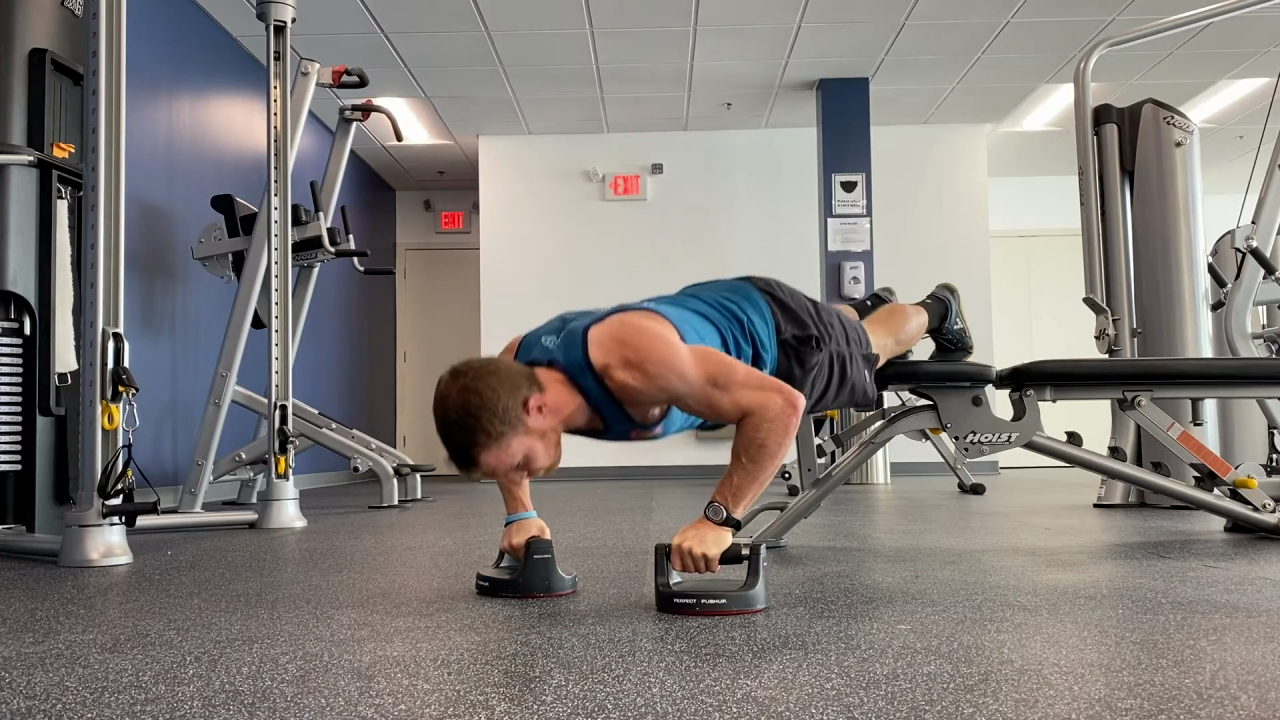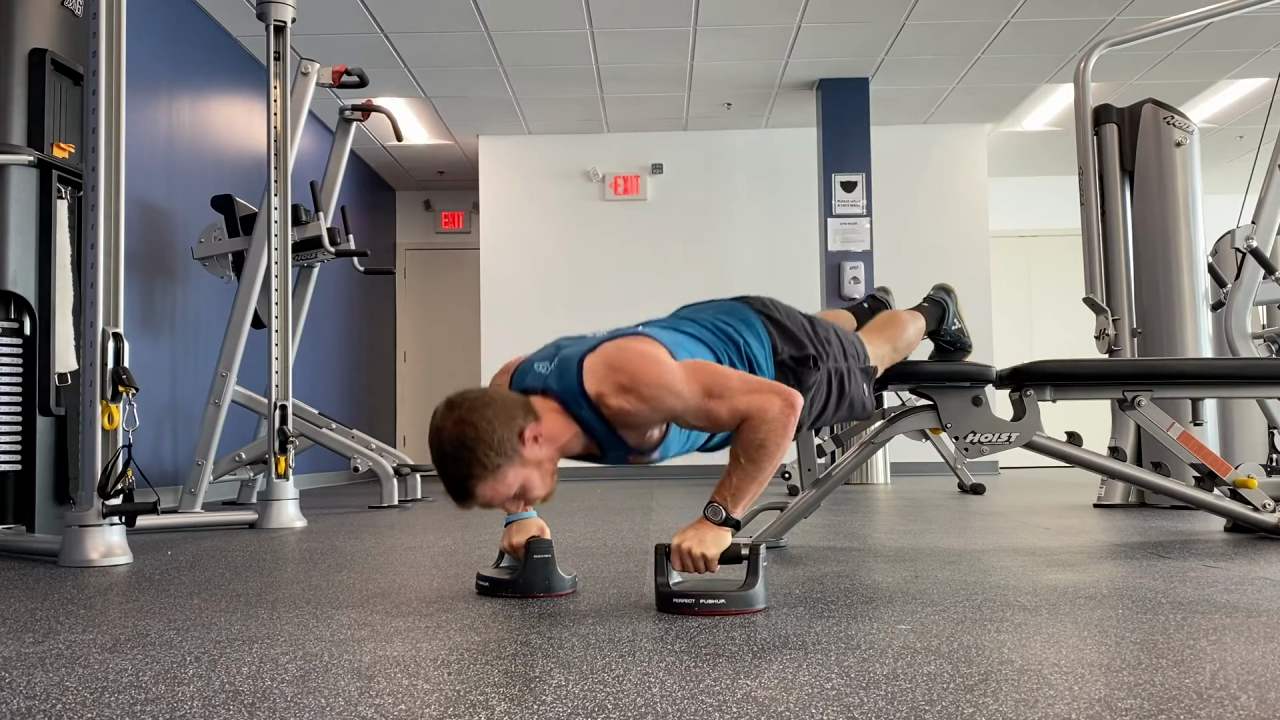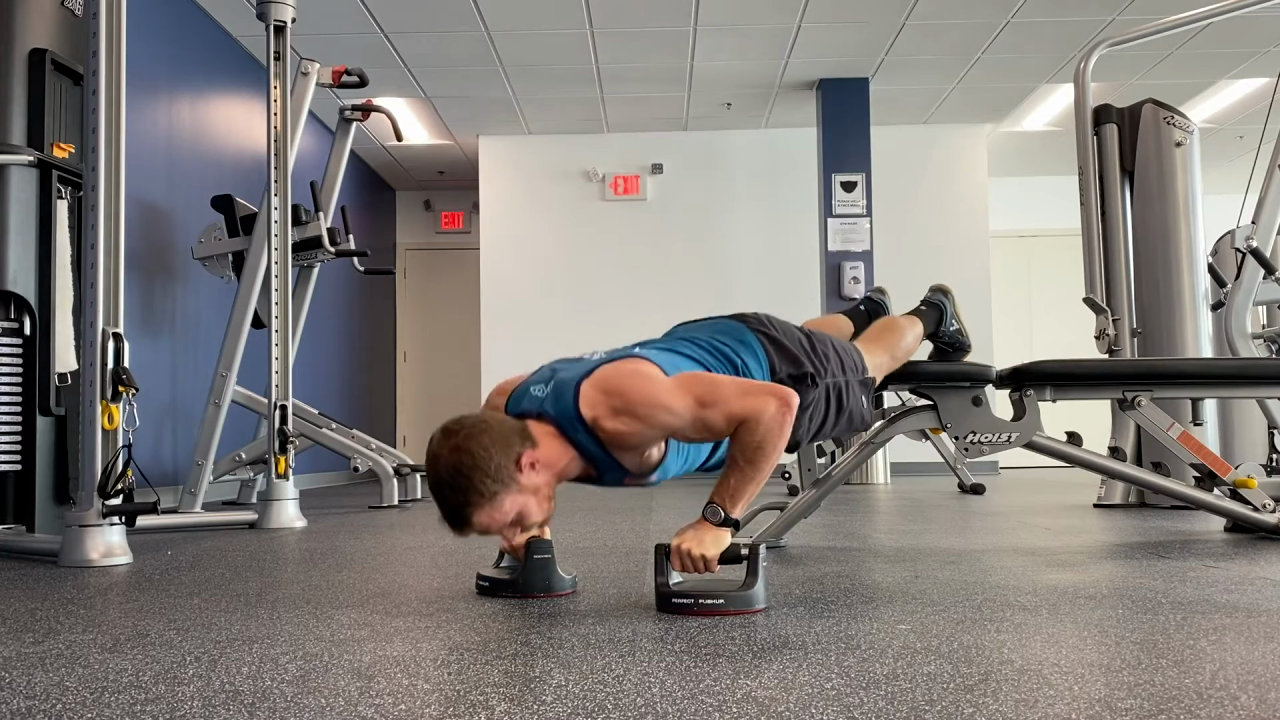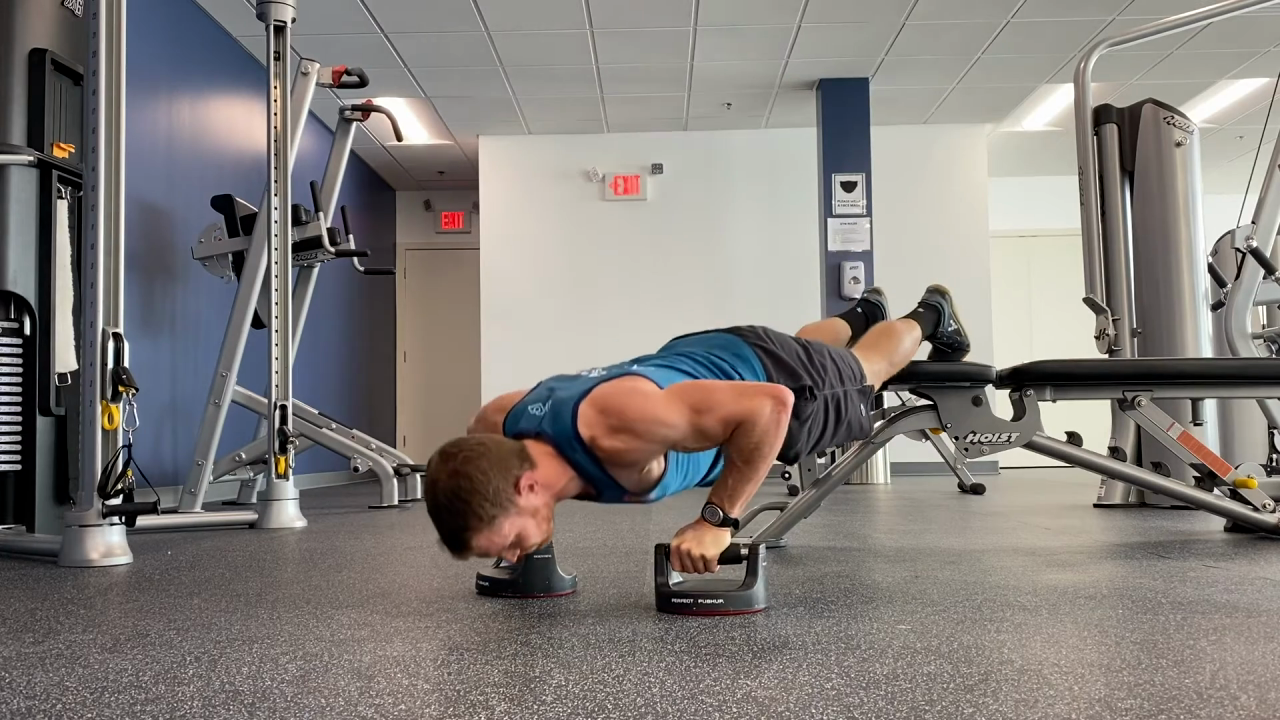
dt=0.1s
person 1, frame 1
left shoulder: (629, 367)
right shoulder: (513, 367)
left elbow: (781, 406)
right elbow: (497, 434)
left wrist: (718, 519)
right wrist: (521, 515)
left hip: (769, 332)
right hip: (711, 321)
left knee: (870, 349)
left ankle: (938, 310)
right ankle: (867, 306)
person 1, frame 2
left shoulder: (624, 390)
right shoulder: (508, 394)
left elbow: (779, 406)
left wrist: (717, 520)
right wrist: (521, 520)
left hip: (768, 349)
right hip: (708, 339)
left knee: (868, 358)
left ankle: (936, 311)
right ankle: (867, 309)
person 1, frame 3
left shoulder: (615, 413)
right shoulder: (508, 406)
left elbow: (775, 405)
left wrist: (718, 519)
right wrist: (520, 516)
left hip: (765, 367)
right hip: (698, 352)
left knee: (868, 364)
right knee: (832, 341)
left ankle: (934, 313)
right ankle: (866, 310)
person 1, frame 4
left shoulder: (614, 431)
right shoulder: (503, 426)
left elbow: (771, 406)
left wrist: (717, 520)
right wrist: (516, 528)
left hip: (768, 380)
right hip: (696, 362)
left knee: (867, 371)
left ankle: (932, 314)
right ankle: (862, 313)
